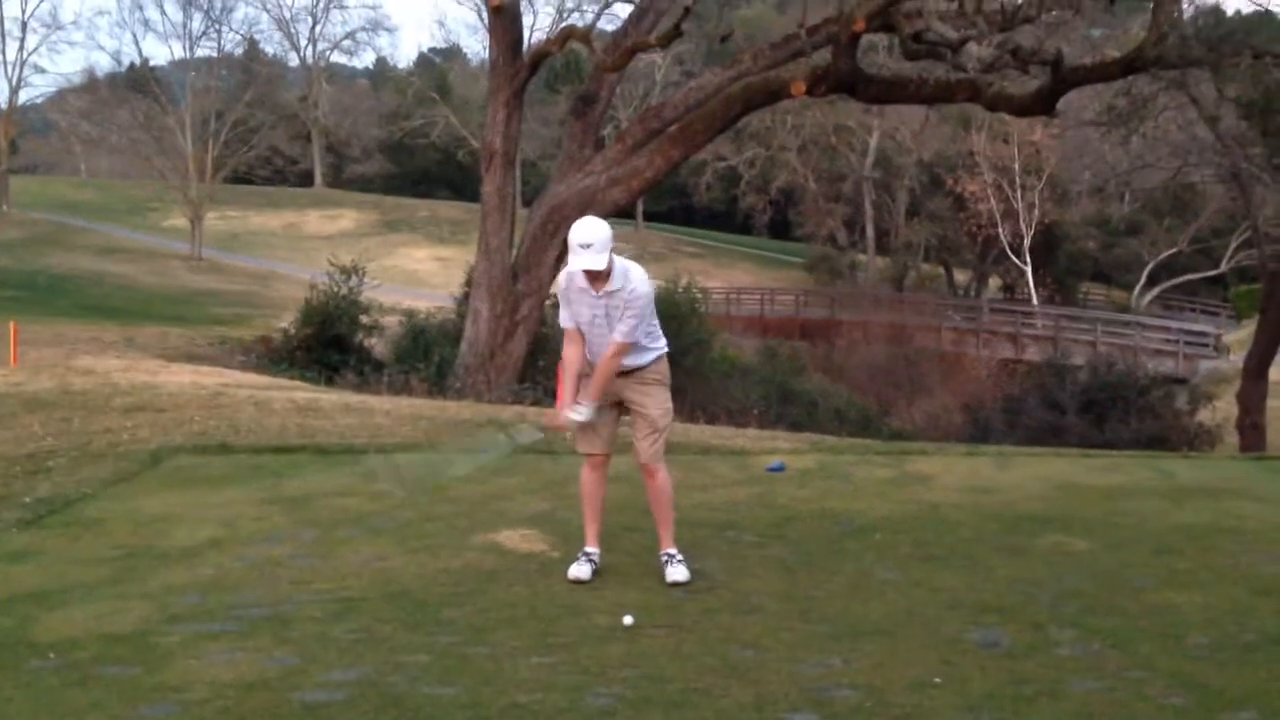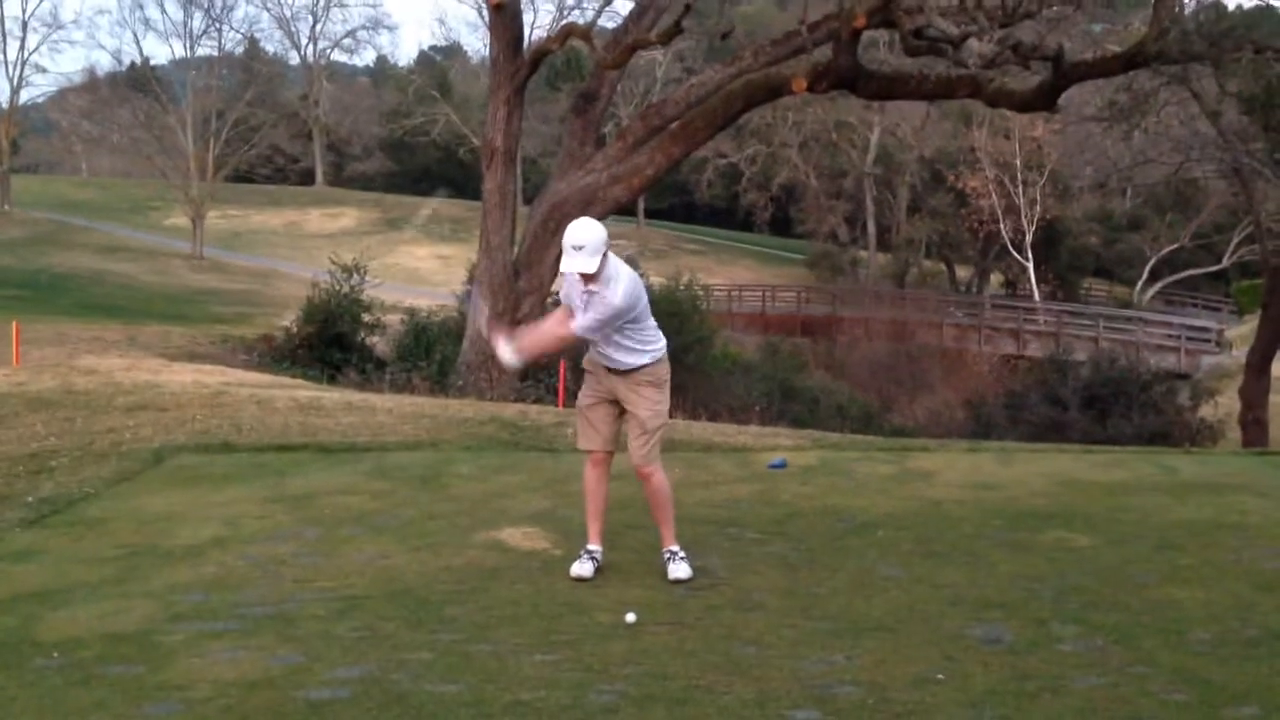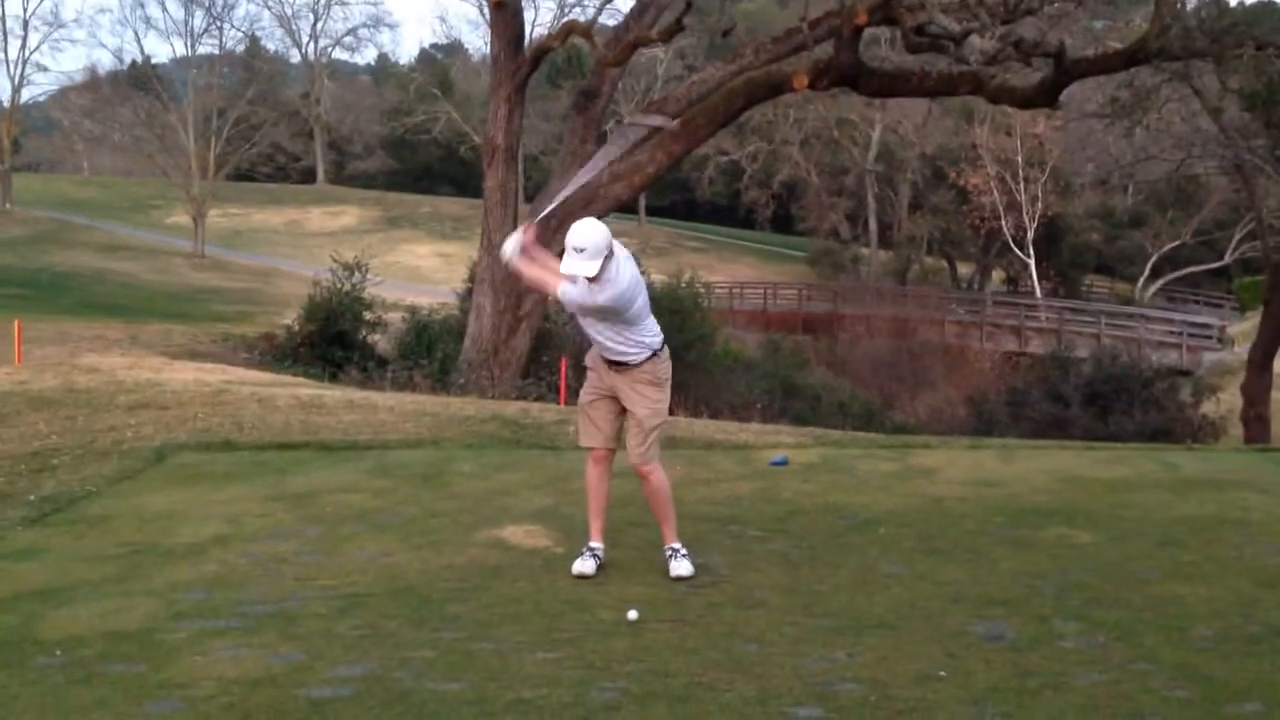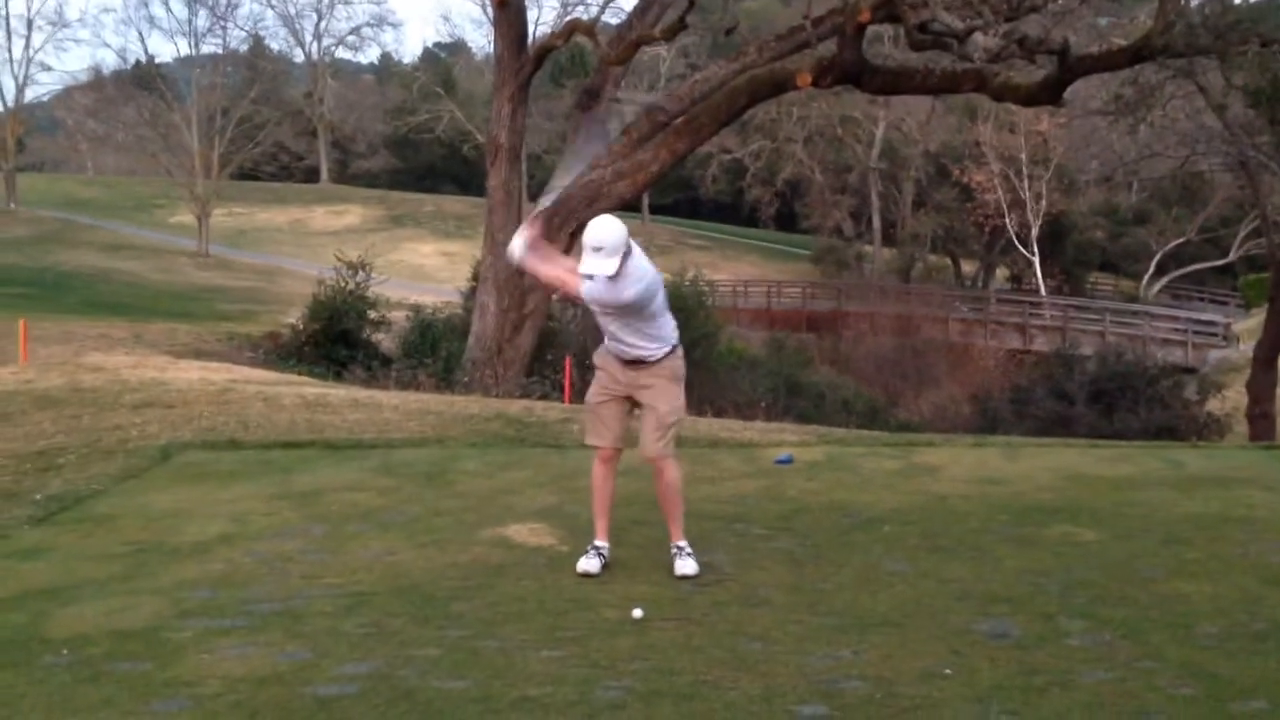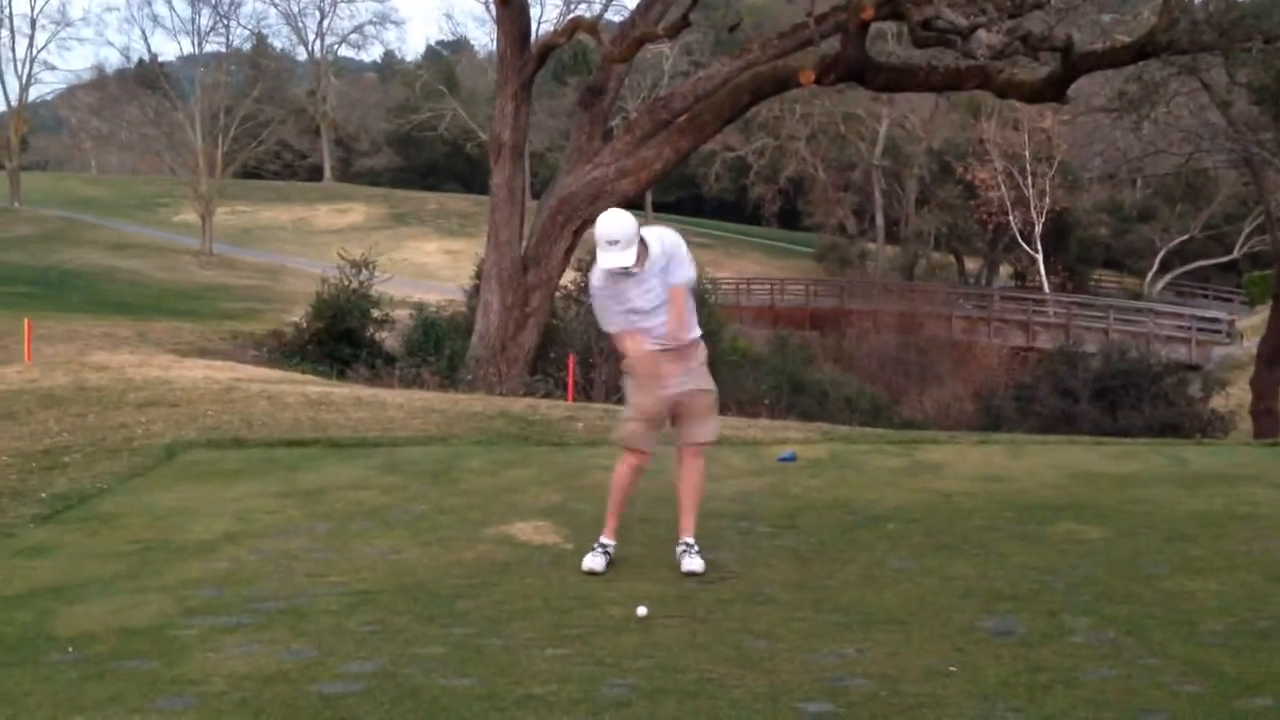
dt=0.2s
person 1, frame 1
left shoulder: (637, 287)
right shoulder: (567, 282)
left elbow: (615, 352)
right elbow: (573, 342)
left wrist: (584, 403)
right wrist: (565, 400)
left hip: (645, 373)
right hip: (595, 371)
left knee: (652, 463)
right knee: (594, 460)
left ankle: (669, 551)
right ankle: (590, 550)
person 1, frame 2
left shoulder: (618, 294)
right shoulder: (580, 265)
left elbow: (568, 334)
right elbow: (563, 316)
left wrist: (518, 352)
right wrist: (517, 337)
left hip: (643, 374)
right hip: (601, 368)
left knee: (646, 465)
right knee: (597, 458)
left ankle: (671, 548)
right ankle: (593, 547)
person 1, frame 3
left shoulder: (611, 291)
right shoulder: (601, 248)
left elbow: (554, 288)
right elbow: (565, 275)
left wrist: (515, 257)
right wrist: (532, 247)
left hip: (643, 370)
right hip: (603, 364)
left knee: (644, 464)
right knee: (598, 456)
left ankle: (673, 546)
right ankle: (595, 545)
person 1, frame 4
left shoulder: (637, 284)
right shoulder: (602, 254)
left elbow: (572, 287)
right elbow: (578, 272)
left wrist: (526, 258)
right wrist: (537, 244)
left hip: (659, 368)
right hip: (614, 362)
left knee: (660, 458)
right knee: (606, 453)
left ankle: (679, 544)
right ankle: (601, 542)
person 1, frame 5
left shoulder: (669, 243)
right shoulder: (602, 281)
left elbow: (679, 306)
right elbow: (628, 339)
left wrist: (682, 369)
right wrist: (659, 382)
left hip: (689, 353)
right hip: (645, 364)
left knee: (693, 449)
right knee: (634, 453)
left ankle: (686, 541)
right ankle: (607, 539)
